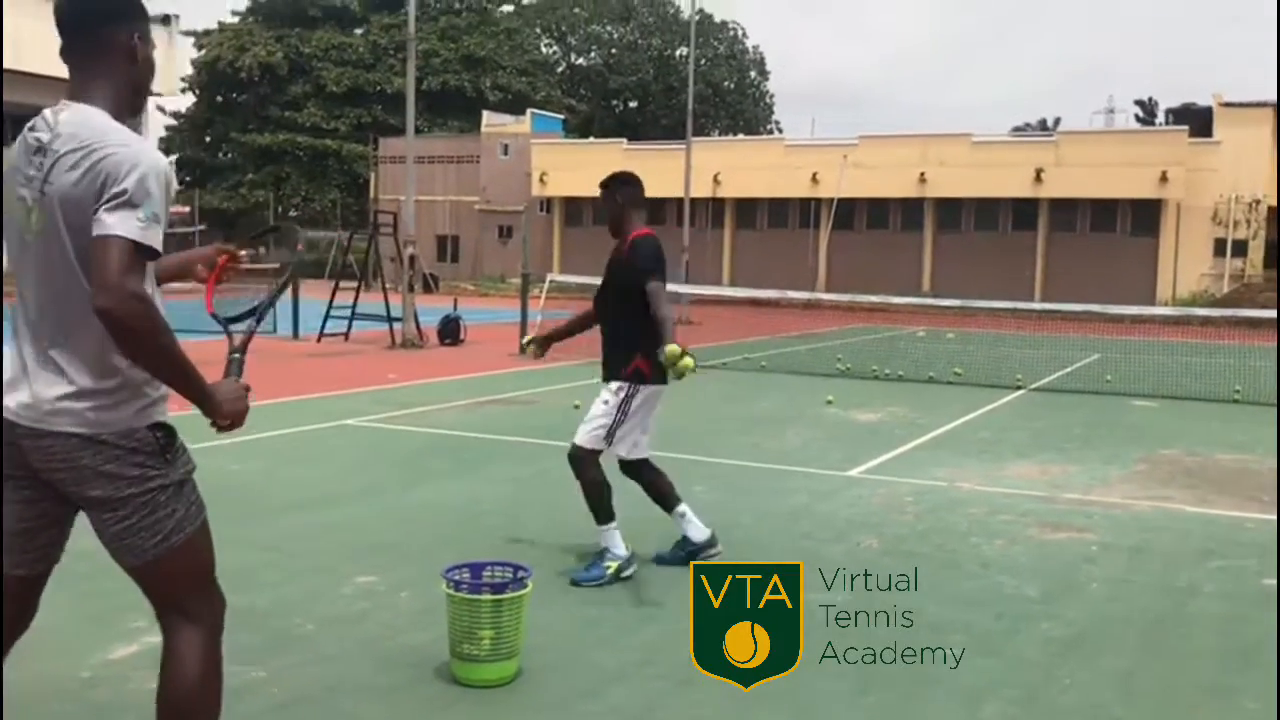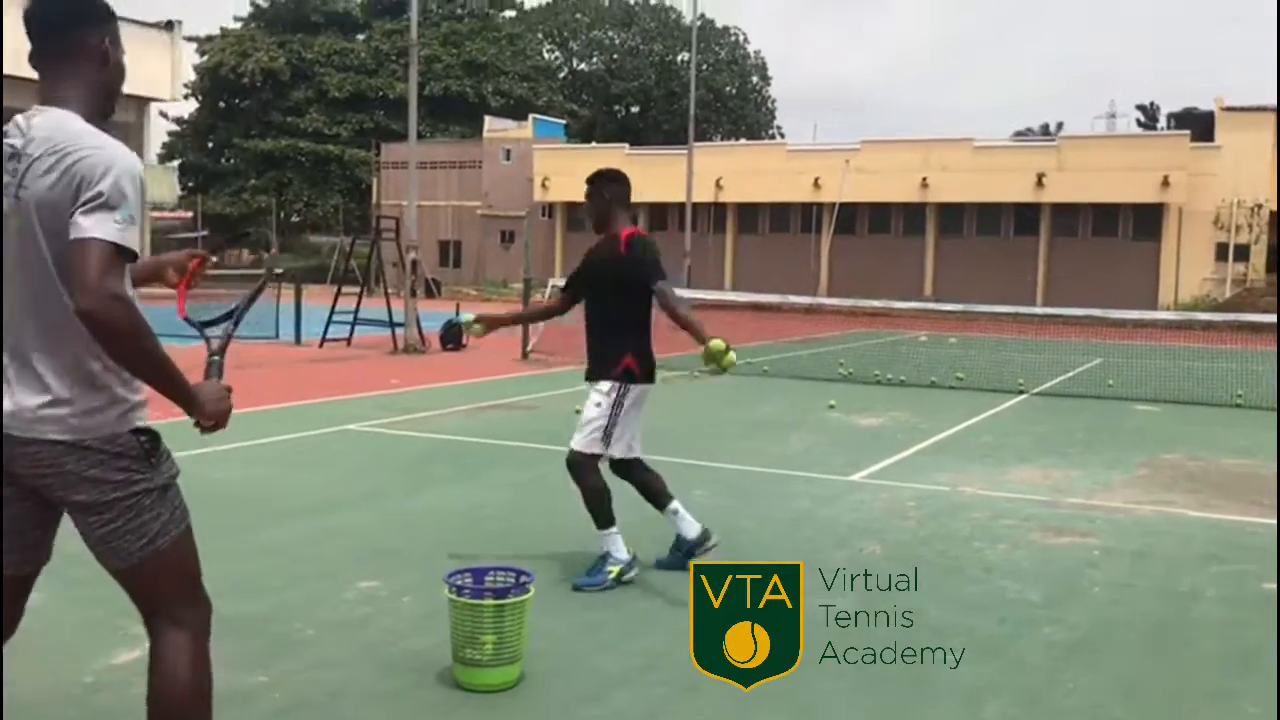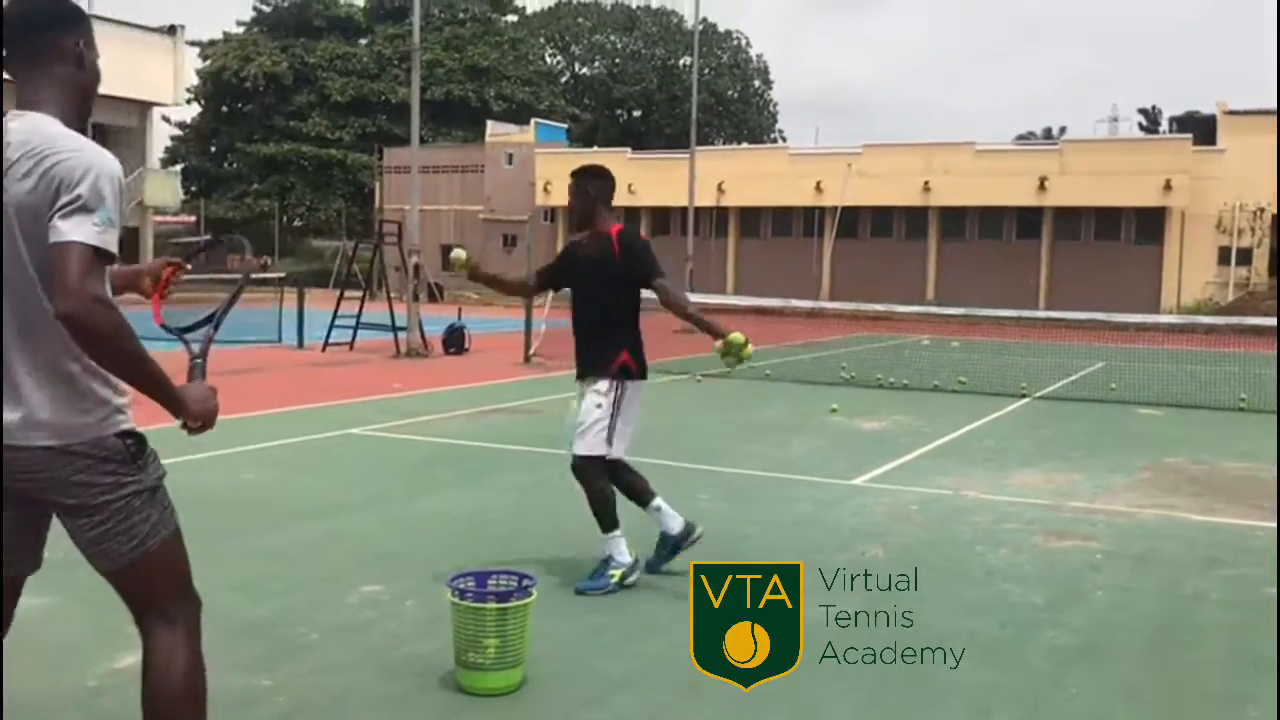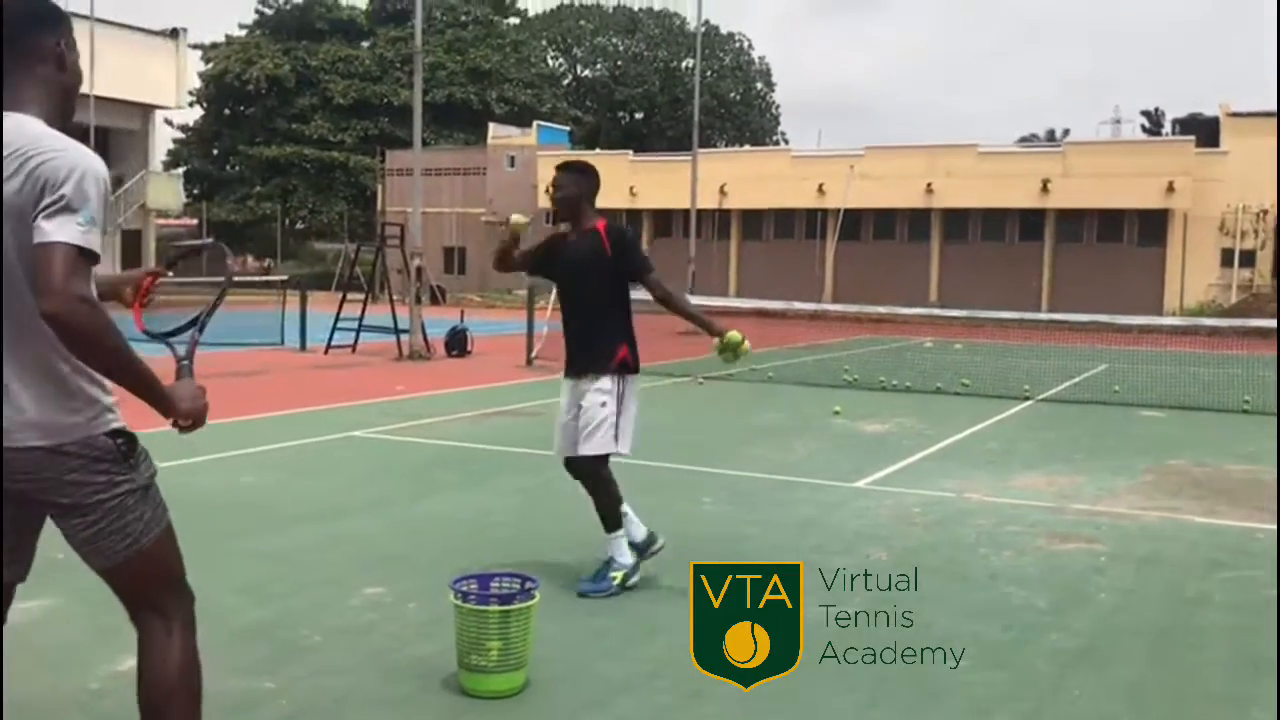
dt=0.1s
person 1, frame 1
right shoulder: (130, 157)
right elbow: (116, 302)
left wrist: (175, 267)
right wrist: (207, 394)
right hip: (106, 429)
right knee: (195, 614)
person 1, frame 2
right shoulder: (104, 160)
right elbow: (96, 305)
left wrist: (144, 270)
right wrist: (191, 396)
right hip: (92, 436)
right knee: (180, 617)
person 1, frame 3
right shoulder: (84, 162)
right elbow: (77, 307)
left wrist: (121, 277)
right wrist: (177, 397)
right hip: (79, 439)
right knee: (171, 616)
person 1, frame 4
right shoulder: (67, 163)
right elbow: (61, 305)
left wrist: (101, 287)
right wrist: (164, 396)
right hip: (69, 439)
right knee: (166, 613)
person 2, frame 1
left shoulder: (642, 249)
right shoulder: (627, 250)
left elbow: (658, 298)
right elbow: (599, 310)
left wrist: (668, 340)
right wrist: (550, 336)
left hip: (635, 374)
right hip: (633, 374)
left knee: (582, 455)
right knee: (633, 461)
left ankle: (616, 553)
right ankle: (697, 535)
person 2, frame 2
left shoulder: (635, 247)
right shoulder: (597, 253)
left elbow: (663, 295)
right elbow: (559, 304)
left wrist: (699, 335)
right wrist: (504, 320)
left hip: (623, 374)
right hip: (606, 375)
left knee: (581, 460)
right knee: (624, 461)
left ankle: (617, 557)
right ankle: (691, 531)
person 2, frame 3
left shoulder: (627, 244)
right shoulder: (576, 251)
left elbow: (666, 292)
right elbow: (530, 287)
left wrist: (713, 329)
right wrist: (483, 277)
left hip: (617, 372)
right hip: (593, 373)
left knee: (587, 463)
right knee: (607, 462)
left ankle: (621, 560)
right ankle: (674, 525)
person 2, frame 4
left shoulder: (615, 239)
right shoulder: (556, 246)
left elbow: (659, 290)
right elbow: (503, 264)
left wrist: (710, 327)
right wrist: (509, 243)
left hip: (610, 370)
right hip: (576, 372)
left knee: (593, 463)
right knee: (573, 462)
left ankle: (624, 561)
right ankle: (638, 535)
